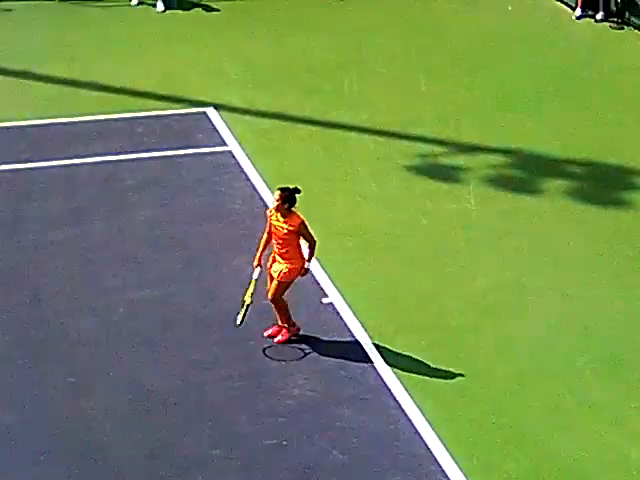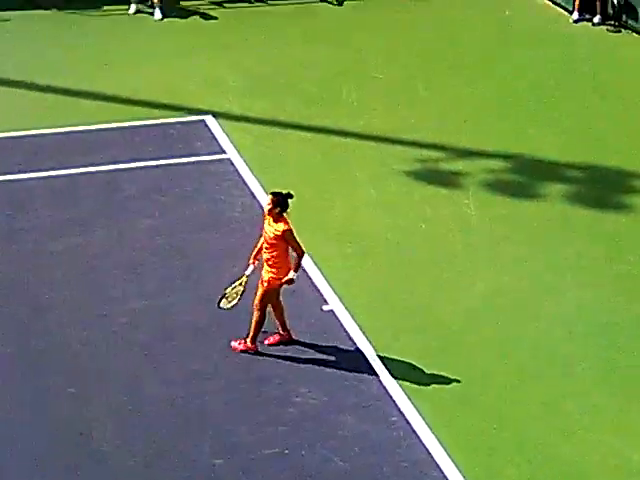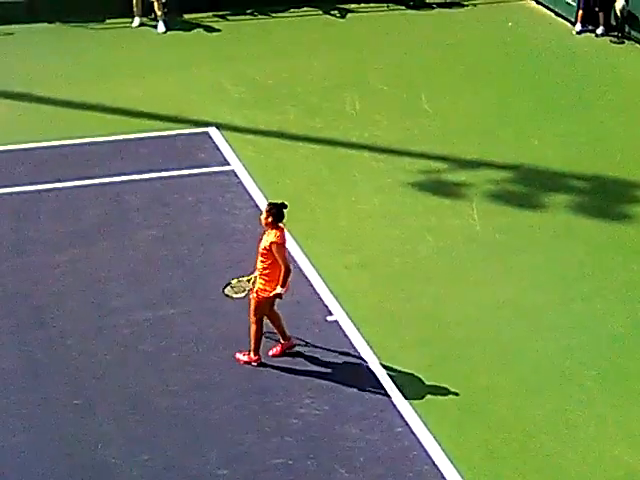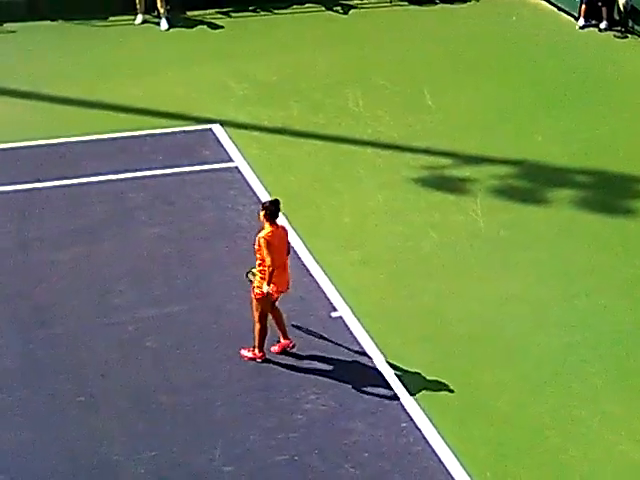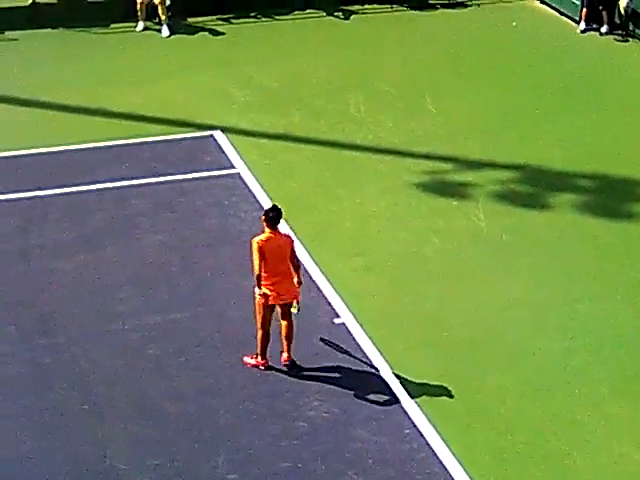
dt=0.2s
person 1, frame 1
left shoulder: (297, 223)
right shoulder: (272, 214)
left elbow: (312, 242)
right elbow: (267, 234)
left wrist: (307, 264)
right wrist: (259, 256)
left hip: (290, 265)
right hip: (276, 259)
left knee: (273, 297)
right knee: (276, 295)
left ankle: (291, 327)
right ankle: (283, 324)
person 1, frame 2
left shoulder: (284, 229)
right shoulder: (269, 219)
left elbow: (300, 252)
left wrist: (293, 274)
right wrist: (254, 254)
left hip: (276, 273)
right hip: (270, 267)
left knee: (259, 307)
right knee: (274, 300)
left ankle: (250, 343)
right ankle: (284, 333)
person 1, frame 3
left shoulder: (273, 240)
right shoulder: (278, 230)
left elbow: (286, 268)
left wrist: (280, 288)
left hip: (267, 285)
right hip: (271, 281)
left knee: (256, 320)
right knee: (269, 310)
left ankle: (254, 355)
right ankle: (286, 340)
person 1, frame 4
left shoulder: (263, 236)
right shoulder: (283, 230)
left elbow: (270, 265)
left wrist: (266, 285)
left hip: (267, 283)
right hip: (282, 279)
left knee: (260, 319)
right knee: (272, 308)
left ankle: (258, 352)
right ankle: (285, 340)
person 1, frame 5
left shoulder: (258, 241)
right shoulder: (287, 239)
left elbow: (257, 270)
right elbow: (296, 263)
left wrist: (258, 289)
right wrist: (298, 279)
left hip: (268, 290)
right hip: (288, 287)
left knee: (263, 326)
right knee: (286, 318)
left ankle: (261, 359)
right ankle: (287, 356)
